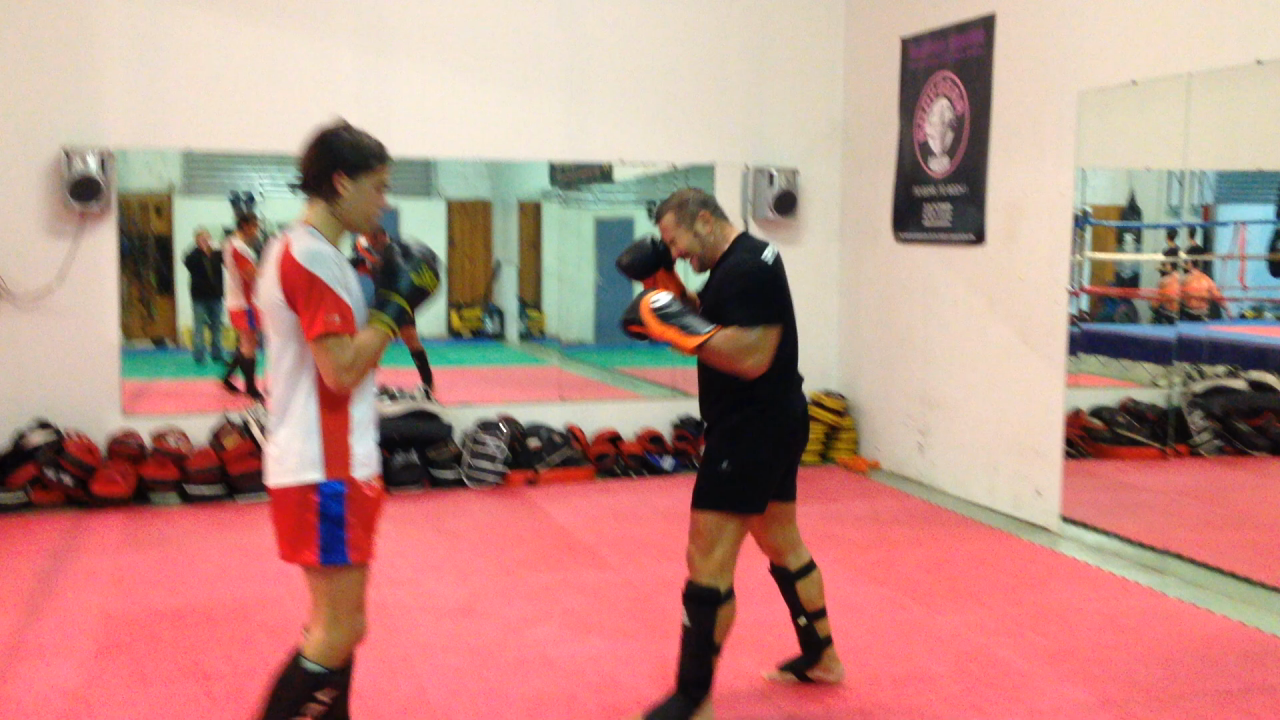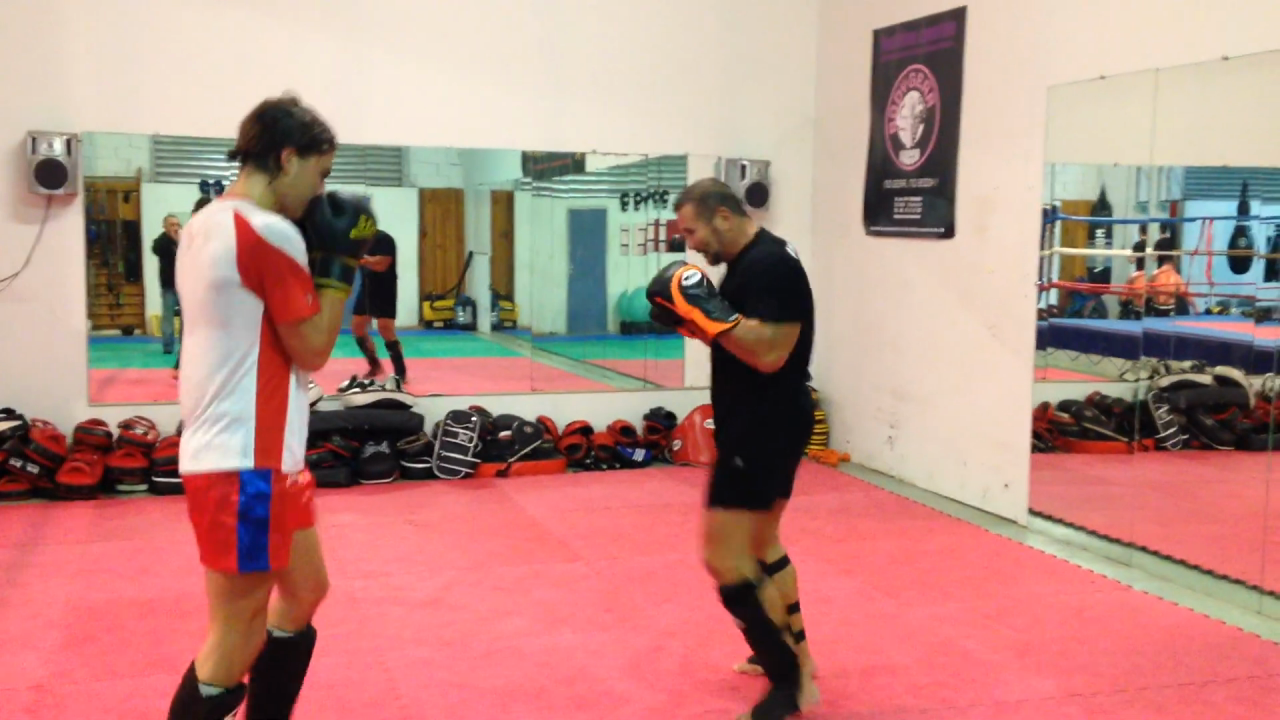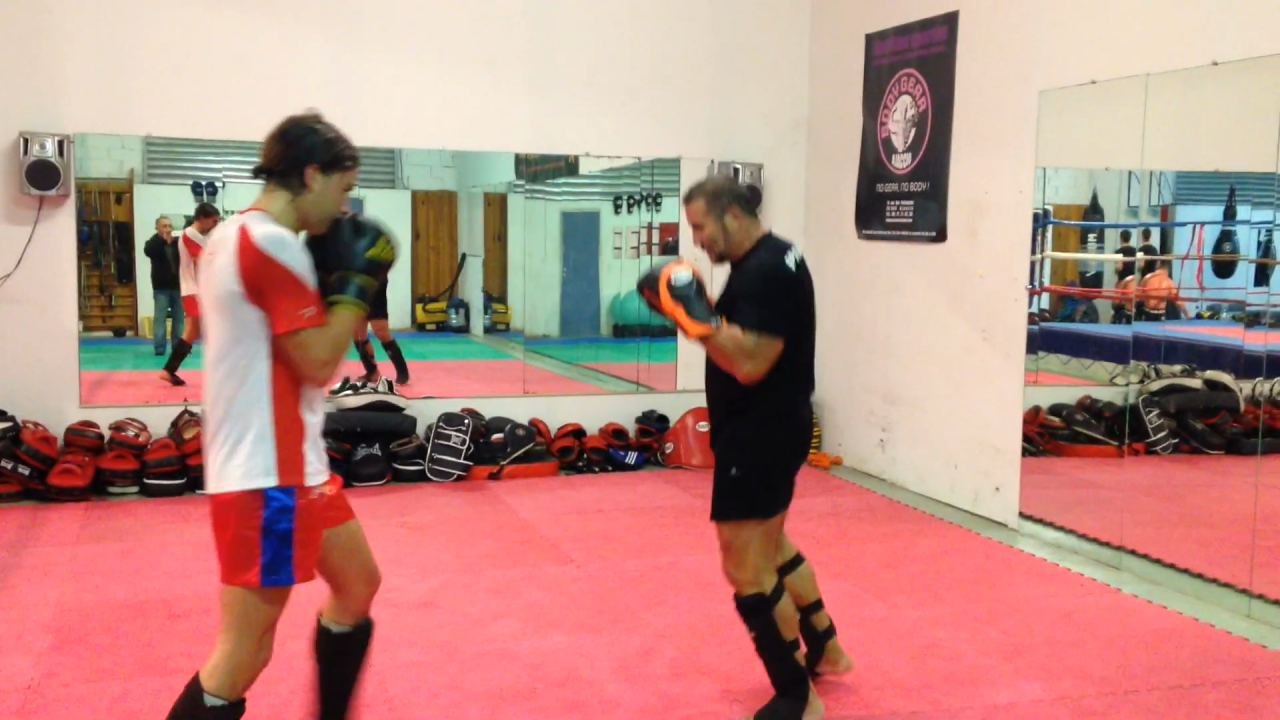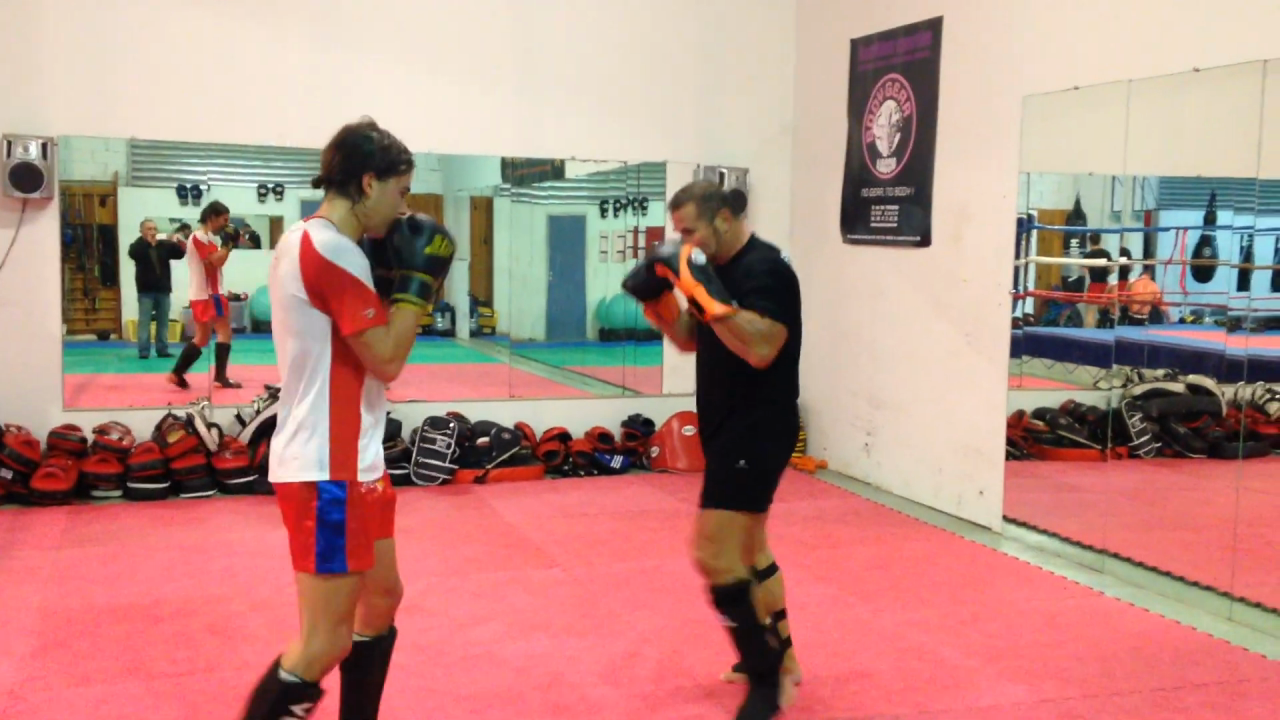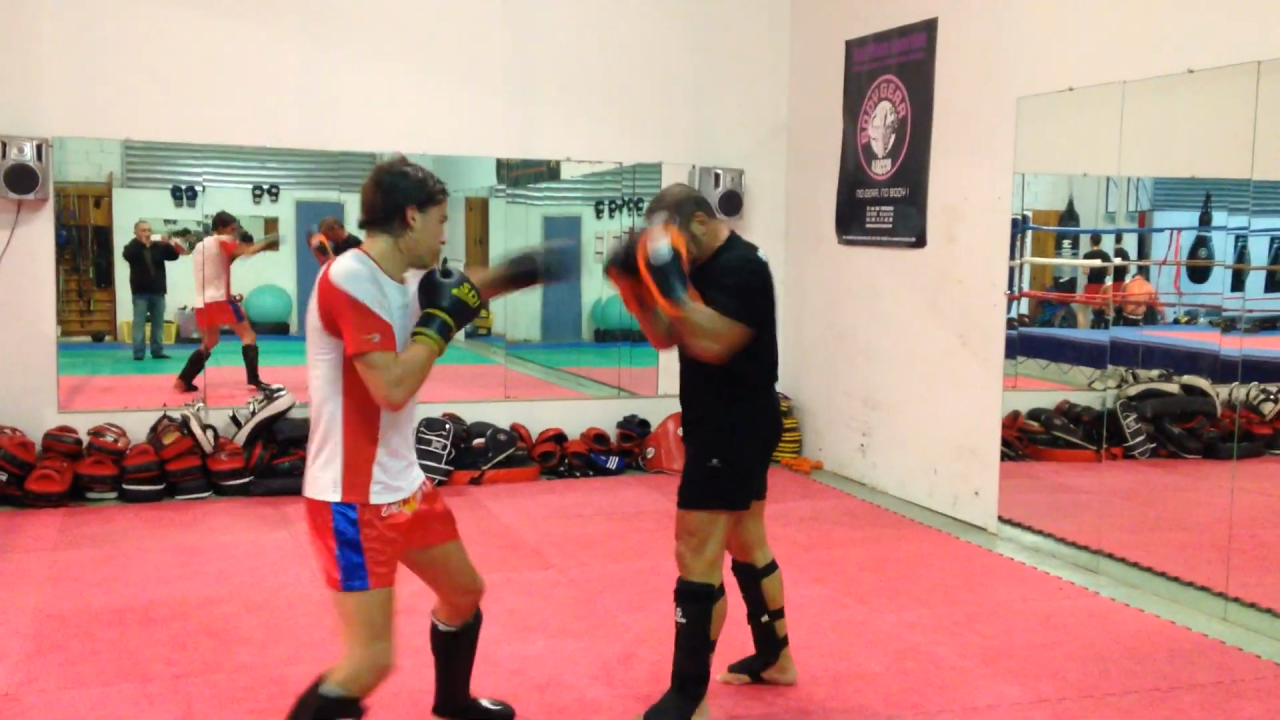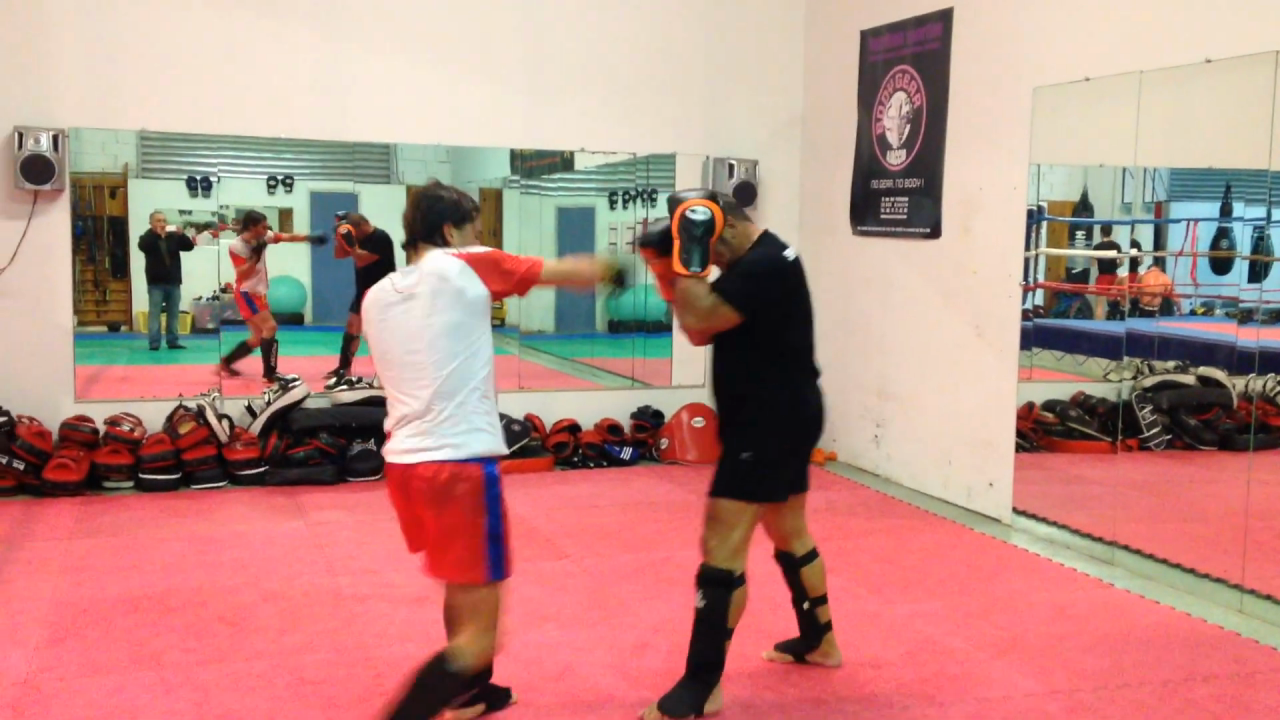
dt=0.4s
person 1, frame 1
left shoulder: (298, 250)
right shoulder: (311, 254)
right elbow: (341, 369)
left wrist: (386, 293)
right wrist: (397, 302)
left hip: (333, 465)
right hip: (323, 472)
left knee: (342, 613)
right knee: (338, 630)
person 1, frame 2
left shoulder: (208, 225)
right shoulder: (268, 233)
right elbow: (312, 349)
left wrist: (316, 255)
right wrist: (339, 261)
left hip: (263, 457)
right hip: (245, 465)
left knee: (305, 593)
right knee: (238, 638)
person 1, frame 3
left shoulder: (239, 236)
right shoulder: (269, 243)
right elbow: (320, 360)
left wrist: (340, 274)
right wrist: (357, 280)
left hip: (295, 467)
right hip: (266, 478)
left knee: (359, 584)
right knee: (245, 652)
person 1, frame 4
left shoulder: (311, 242)
right shoulder: (326, 249)
left elbow: (362, 337)
right elbow: (385, 360)
left wrist: (396, 271)
right wrist: (418, 278)
left hip: (353, 464)
right hip: (325, 472)
left knee: (379, 602)
right knee: (325, 639)
person 1, frame 5
left shoulder: (400, 272)
right shoulder: (346, 279)
left elbow: (462, 286)
right elbow: (392, 388)
left wrist: (520, 268)
right wrist: (441, 321)
left hip: (401, 482)
right hip: (352, 496)
left knee: (464, 590)
right knee: (366, 661)
person 1, frame 6
left shoulder: (376, 298)
right shoulder: (469, 266)
right elbow: (571, 272)
right wrist: (615, 268)
left hip: (407, 463)
right hip: (461, 463)
left knee: (474, 583)
right knee: (483, 634)
person 2, frame 1
left shoulder: (748, 271)
right shoulder: (731, 266)
left elbow: (752, 360)
right elbow: (701, 329)
left wrist: (676, 327)
right wrist: (658, 283)
left hip: (753, 431)
right hip: (771, 425)
left knee: (708, 562)
right knee: (781, 542)
right ankle: (821, 656)
person 2, frame 2
left shoulder: (769, 266)
right shoulder: (749, 261)
left elbow: (768, 354)
right elbow: (736, 342)
left wrist: (706, 308)
right wrist: (690, 316)
left hip: (766, 426)
right hip: (762, 422)
left knee: (727, 559)
right knee: (759, 542)
right ankle: (791, 650)
person 2, frame 3
left shoulder: (765, 273)
right shoulder: (766, 261)
left elbow: (749, 363)
right elbow: (742, 340)
left wrist: (694, 311)
right wrist: (692, 307)
left hip: (761, 434)
right hip: (773, 427)
left knee: (746, 570)
right knee: (769, 545)
right ankle: (824, 647)
person 2, frame 4
left shoulder: (766, 271)
right shoulder: (719, 270)
left elbow: (760, 349)
right elbow: (692, 341)
left wrist: (706, 294)
right wrist: (661, 300)
left hip: (757, 432)
right hip: (731, 429)
left knee: (716, 558)
right knee: (746, 548)
right ankle: (779, 657)
person 2, frame 5
left shoulder: (738, 268)
right shoulder: (711, 265)
left elbow: (712, 345)
right elbow: (666, 333)
left wrist: (669, 281)
right wrist: (635, 284)
left hip: (734, 427)
right hip: (736, 422)
left knee: (698, 556)
right knee: (747, 541)
right ankle: (774, 656)
person 2, frame 6
left shoulder: (763, 267)
right shoulder: (761, 260)
left elbow: (698, 322)
right elbow: (704, 328)
left wrist: (689, 254)
right wrist: (668, 271)
left hip: (769, 422)
right hip: (784, 416)
left knee: (721, 545)
right knee: (788, 531)
right ankle: (819, 639)
